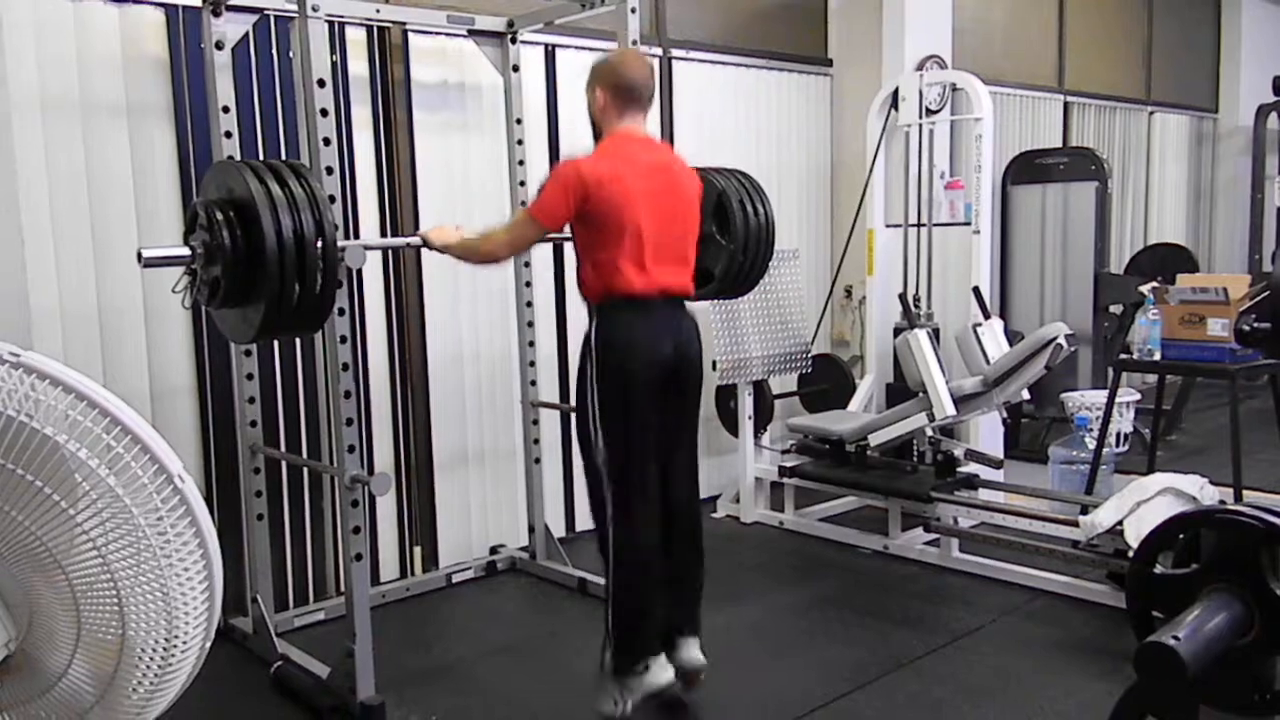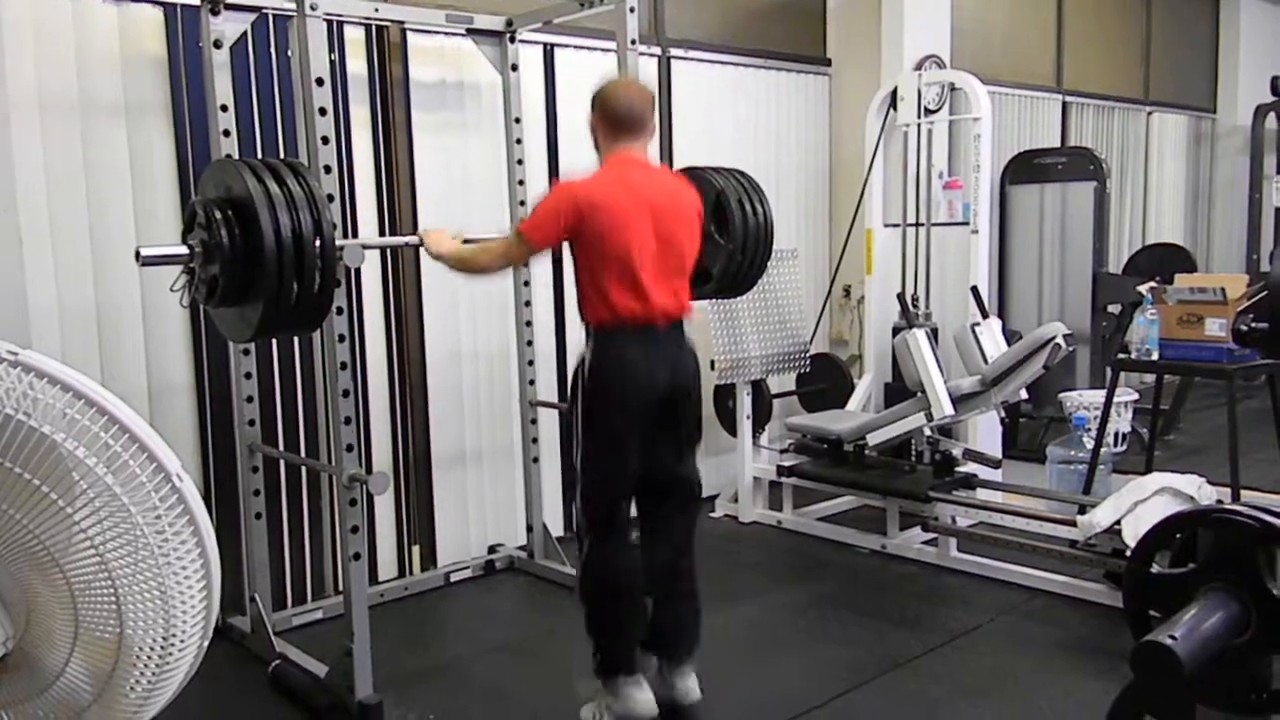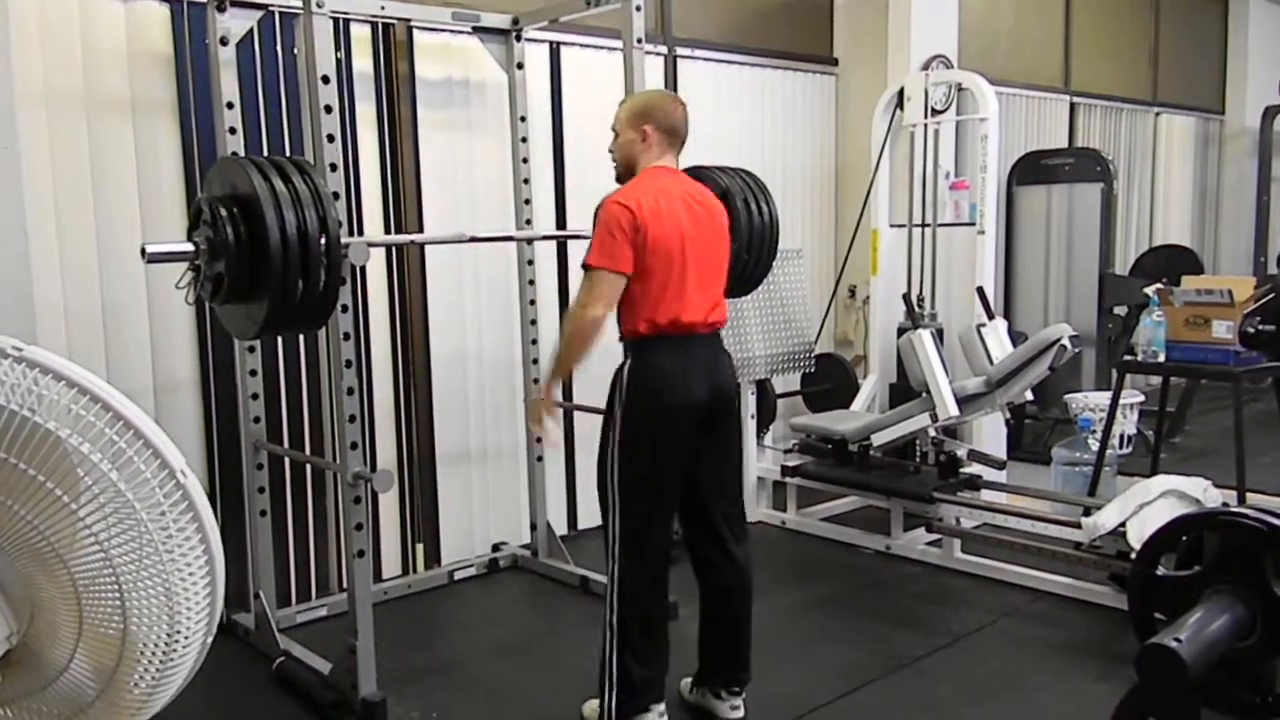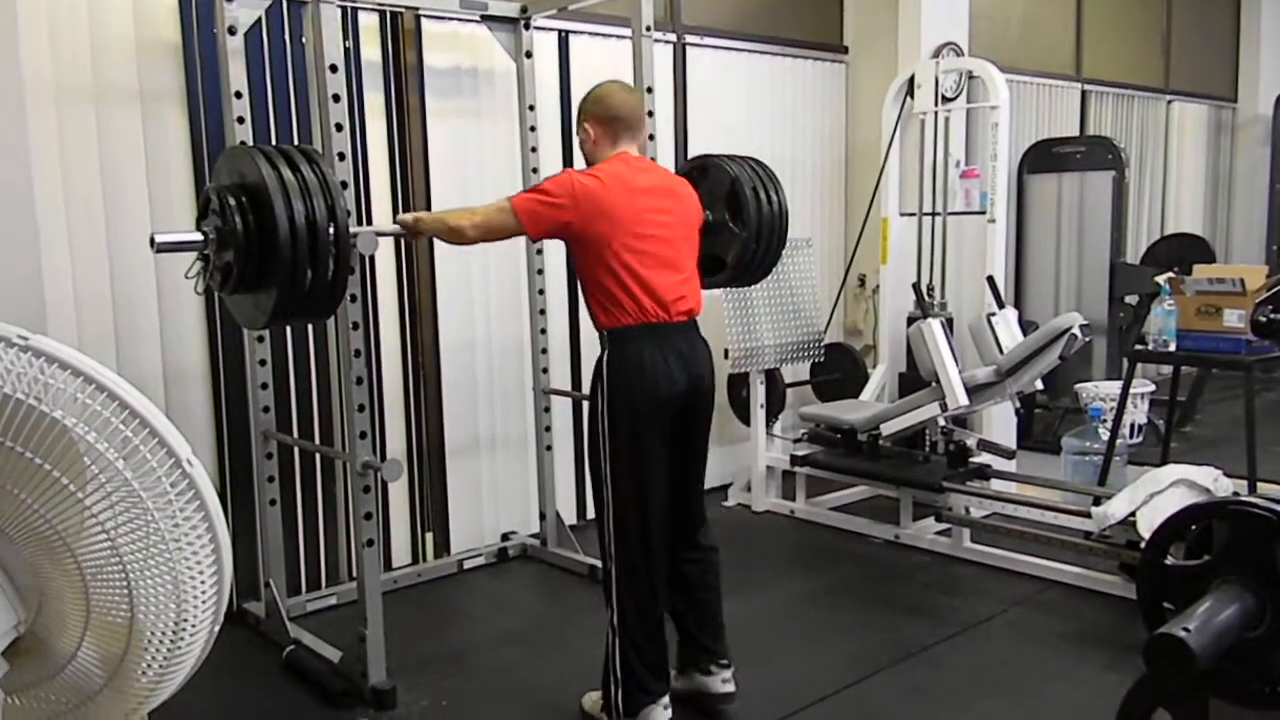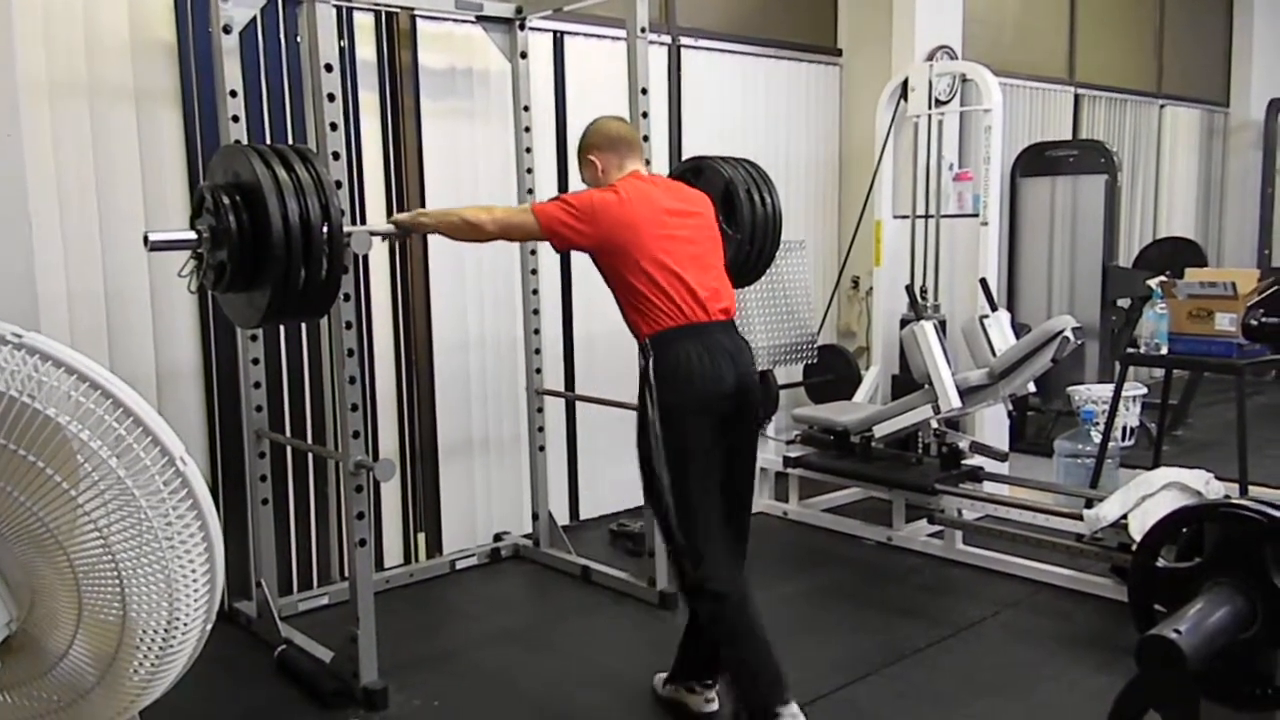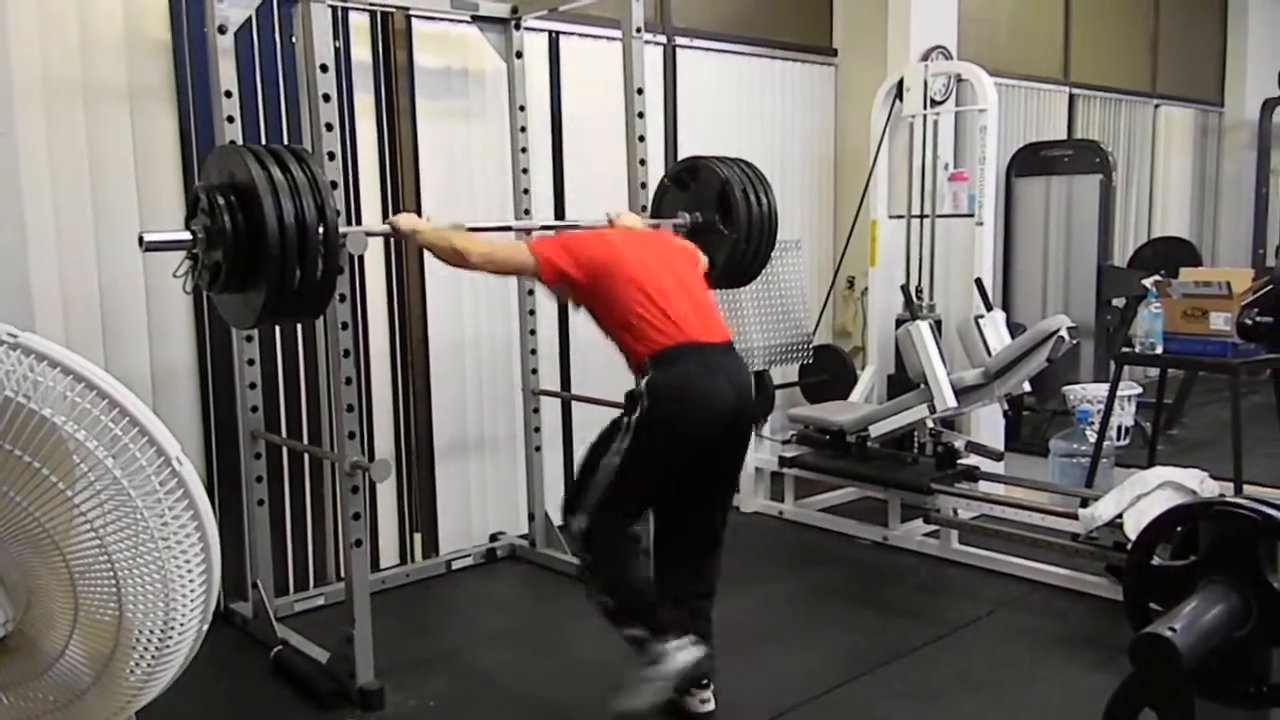
dt=0.7s
person 1, frame 1
left shoulder: (585, 172)
right shoulder: (684, 172)
left elbow: (505, 245)
left wrist: (450, 243)
left hip: (623, 338)
right hip: (680, 333)
left knee: (625, 504)
right knee: (675, 494)
left ankle: (639, 662)
right ankle: (682, 637)
person 1, frame 2
left shoulder: (581, 196)
right shoulder: (686, 196)
left elbow: (499, 258)
left wrist: (446, 250)
left hip: (619, 361)
right hip: (678, 358)
left knee: (603, 527)
right knee: (673, 511)
right ankle: (675, 662)
person 1, frame 3
left shoulder: (627, 205)
right shoulder: (711, 204)
left elbow: (594, 310)
left wrist: (553, 383)
left hip: (657, 373)
right hip: (714, 366)
left knee: (636, 546)
right knee: (720, 536)
person 1, frame 4
left shoulder: (581, 192)
right shoulder: (682, 192)
left elbow: (471, 226)
left wrist: (420, 221)
left hip: (635, 364)
right hip: (692, 356)
left knee: (632, 535)
right knee: (686, 523)
right ankle: (710, 662)
person 1, frame 5
left shoulder: (600, 207)
right shoulder: (694, 199)
left elbow: (489, 222)
left wrist: (420, 219)
left hip: (680, 371)
right hip: (736, 359)
left knee: (702, 549)
right knee: (724, 534)
person 1, frame 6
left shoulder: (578, 249)
right shoulder: (657, 242)
left elbow: (477, 253)
right elbow: (698, 261)
left wrist: (416, 229)
left hip: (680, 388)
right hip: (737, 382)
left knee: (592, 518)
right knee: (695, 539)
left ankle: (663, 643)
